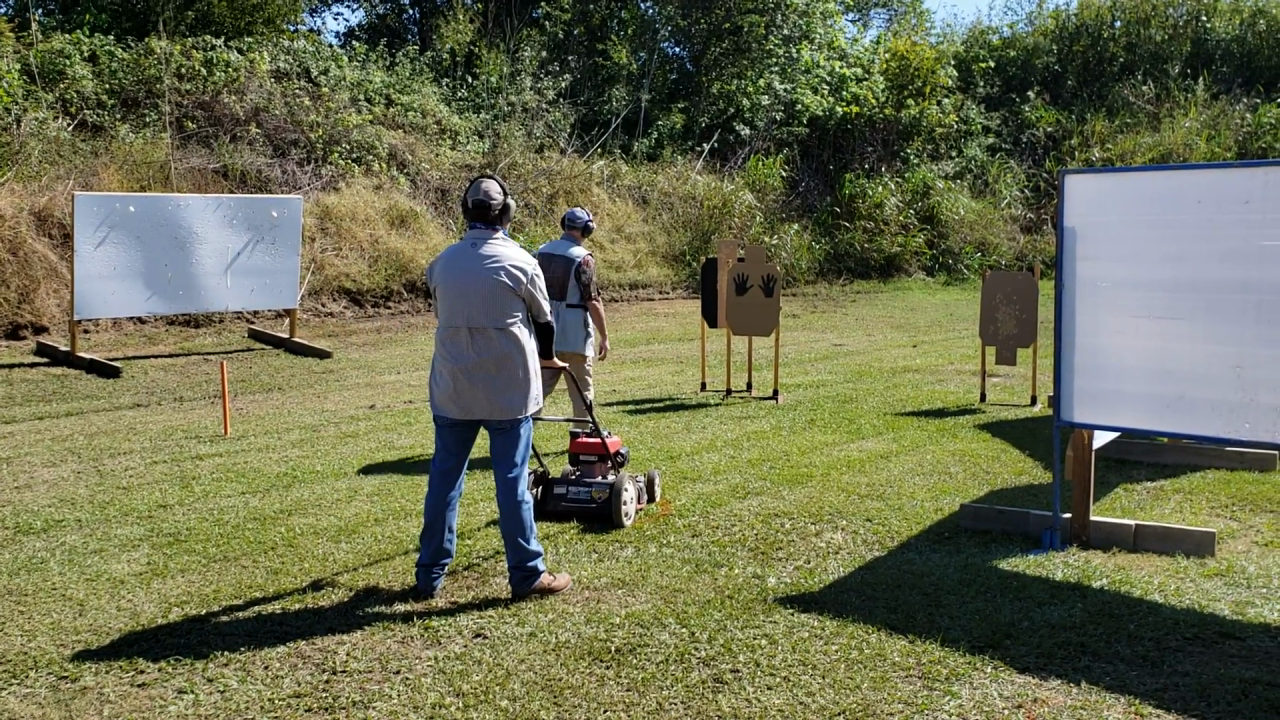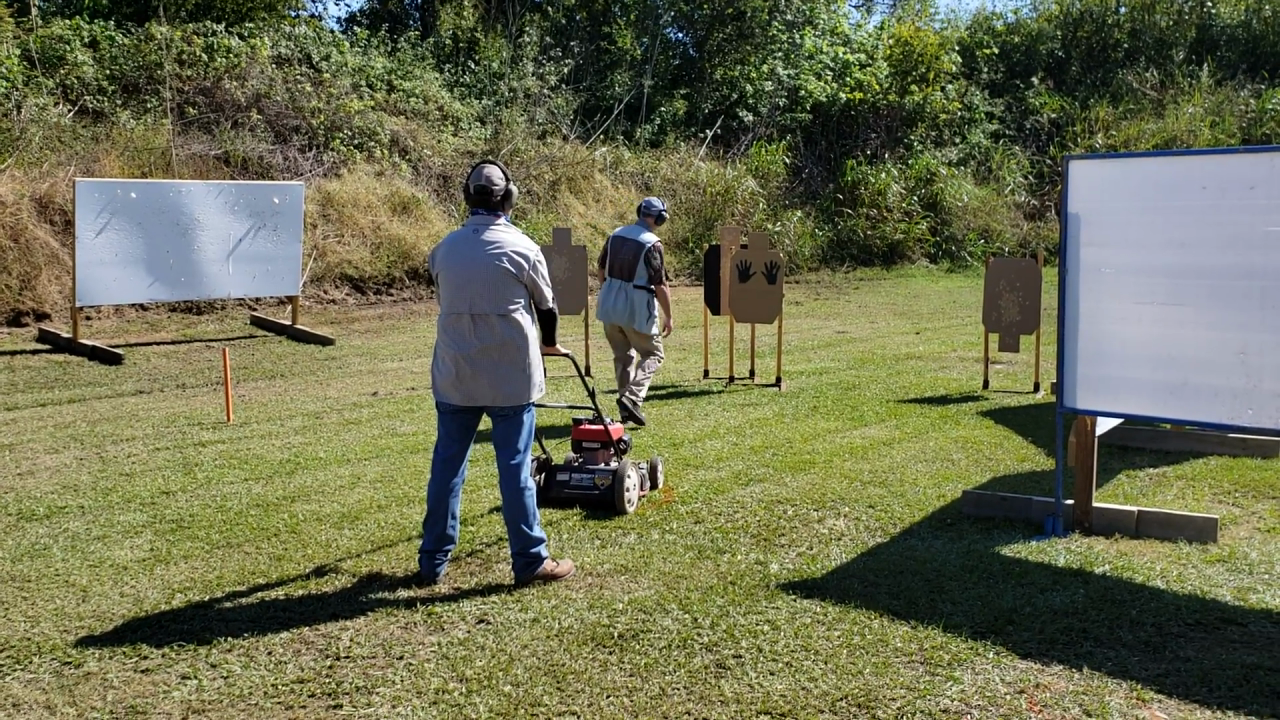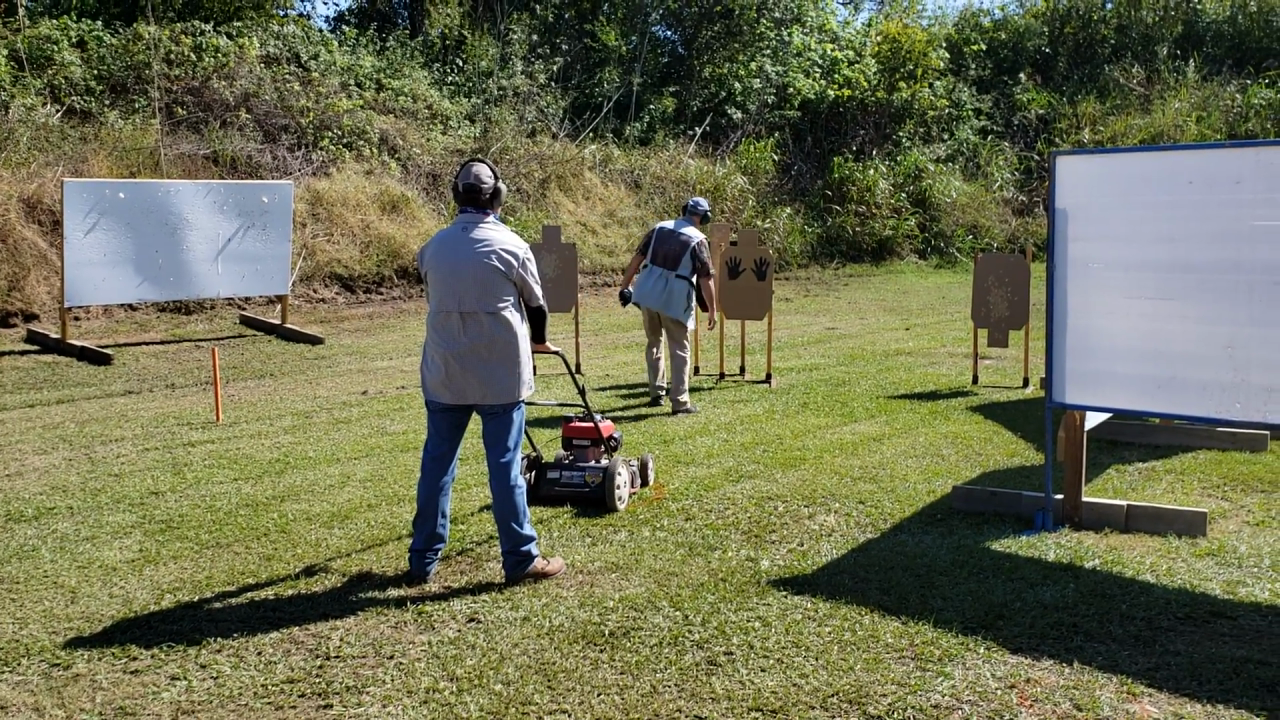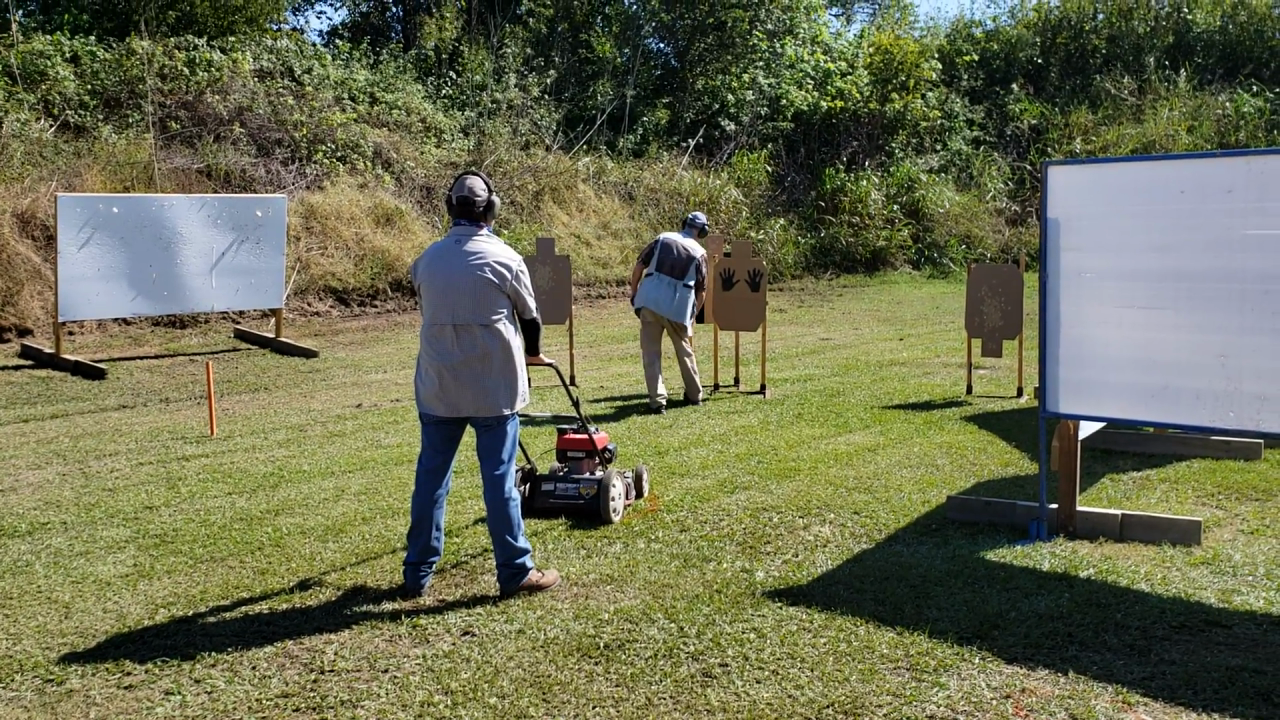
dt=0.7s
person 1, frame 1
left shoulder: (441, 262)
right shoulder: (519, 262)
right elbow: (543, 319)
right wrist: (547, 358)
left hip: (452, 389)
right hip: (508, 389)
left knee: (444, 479)
right knee: (511, 482)
left ankle: (429, 575)
right ankle: (527, 575)
person 1, frame 2
left shoulder: (444, 249)
right shoulder: (522, 248)
right elbow: (546, 305)
right wrist: (549, 344)
left hip: (454, 375)
right hip: (510, 376)
left knee: (447, 465)
right knee: (515, 468)
left ankle: (432, 561)
right ankle: (530, 560)
person 1, frame 3
left shoulder: (433, 247)
right shoulder: (511, 246)
right elbow: (535, 303)
right wrist: (539, 342)
left hip: (444, 373)
right hip: (500, 374)
left knee: (436, 464)
right knee: (504, 466)
left ankle: (422, 559)
right ankle: (521, 559)
person 1, frame 4
left shoulder: (427, 259)
right shoulder: (504, 258)
right elbow: (529, 316)
right wrist: (532, 354)
left hip: (437, 387)
right hip: (493, 387)
left knee: (430, 477)
right knee: (499, 479)
left ankle: (417, 573)
right ankle: (515, 572)
person 2, frame 1
left shoulder: (542, 252)
right shoulder: (583, 257)
right elbow: (593, 301)
right wrist: (604, 336)
right hip: (574, 331)
left knee: (542, 383)
right knee: (582, 389)
person 2, frame 2
left shoulder: (616, 234)
right shoulder: (652, 244)
left elbow: (600, 270)
right elbow: (660, 285)
right wrist: (668, 316)
left hip: (610, 307)
right hip: (638, 310)
left knee: (623, 359)
right knee: (653, 355)
left ankle: (627, 412)
right ankle: (631, 398)
person 2, frame 3
left shoulder: (660, 228)
right shoulder: (698, 240)
left elbow: (637, 258)
right elbow: (706, 279)
left wrist: (625, 285)
right wrist: (712, 310)
left hip: (649, 294)
right hip: (675, 299)
left knee: (654, 342)
right knee: (680, 350)
left ankle: (656, 392)
right ankle: (680, 402)
person 2, frame 4
left shoulder: (663, 238)
right shoulder: (699, 253)
left elbow: (639, 265)
right elbow: (700, 289)
left wrist: (633, 290)
right wrist: (693, 313)
left hip: (650, 300)
right hip: (678, 306)
left knee: (651, 353)
right knee: (684, 351)
left ankle: (657, 401)
right ankle: (694, 395)
